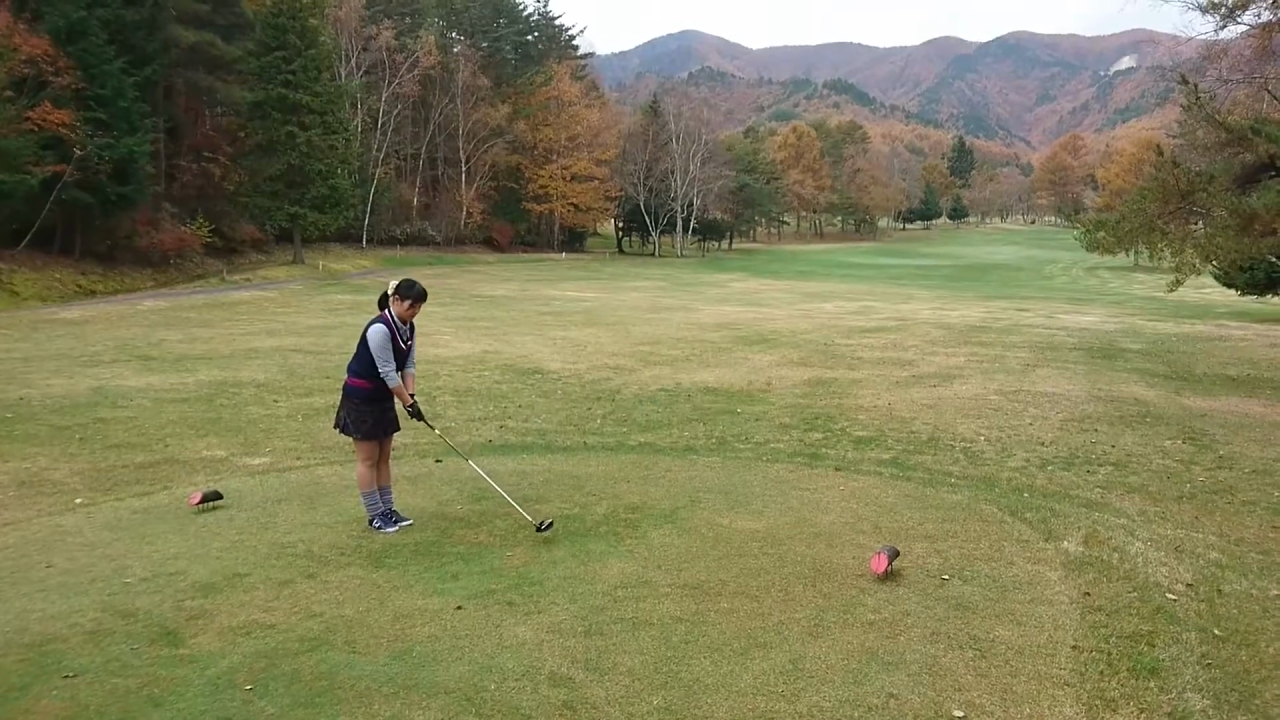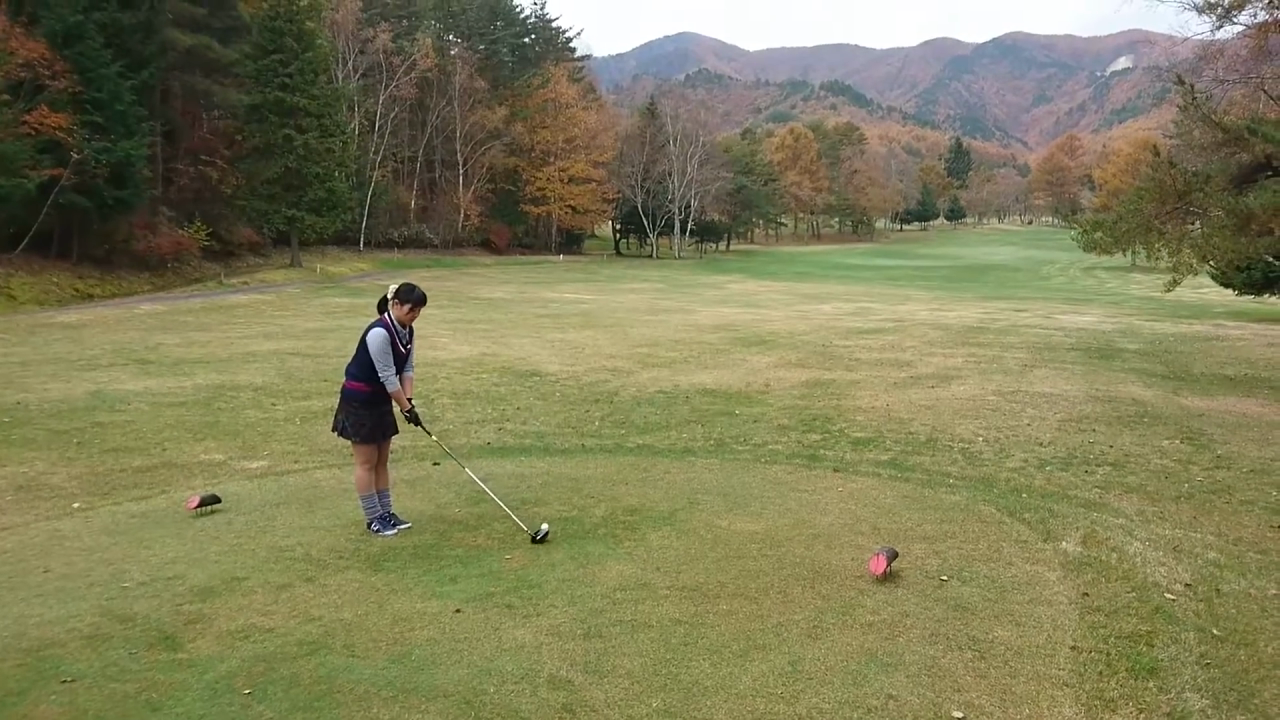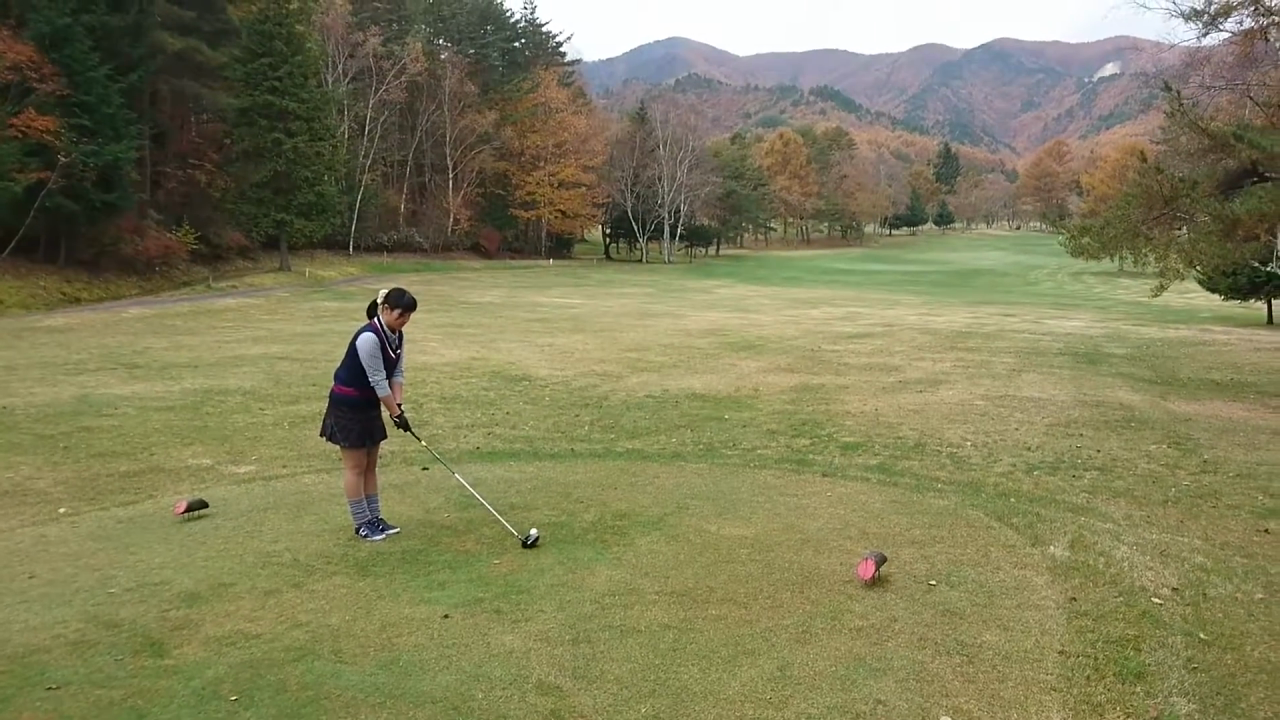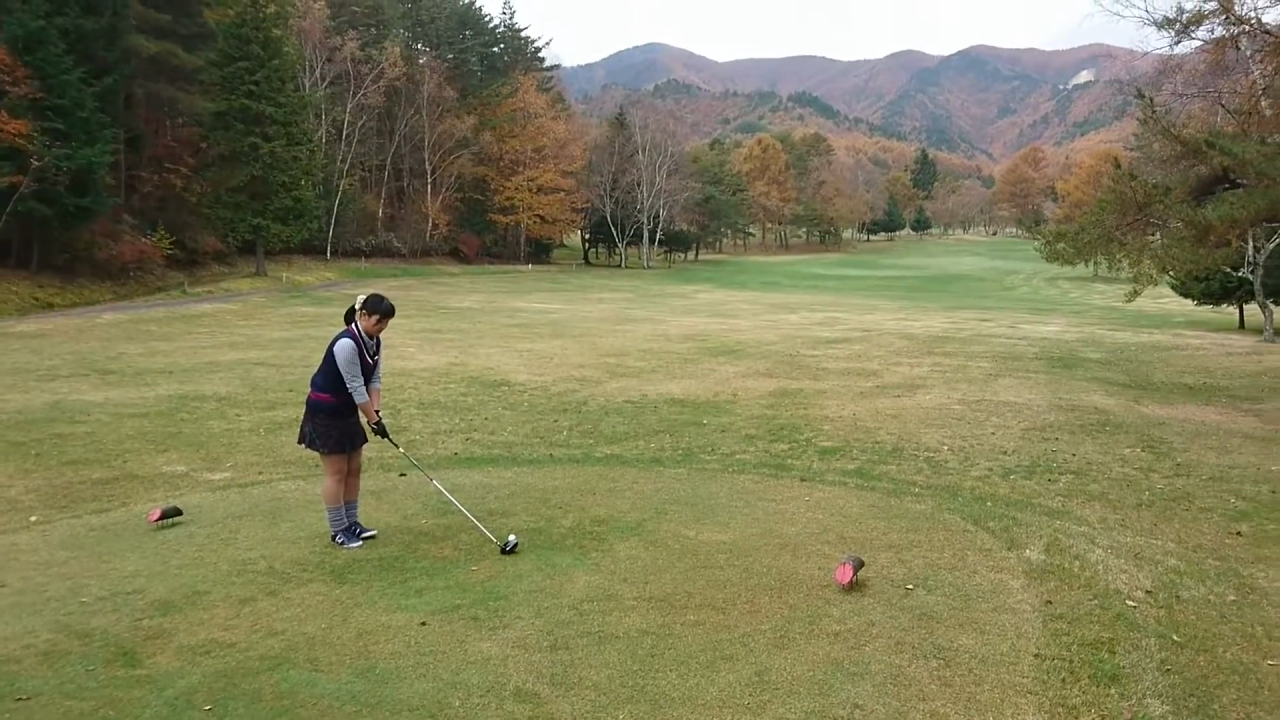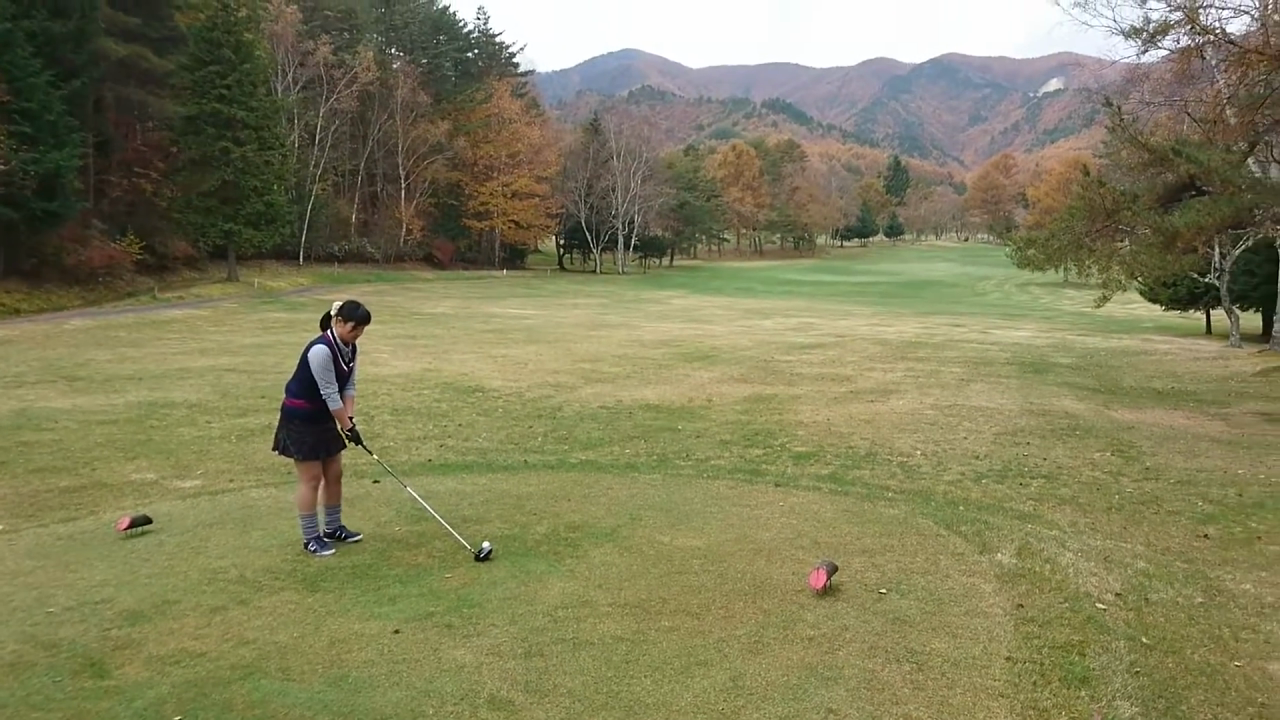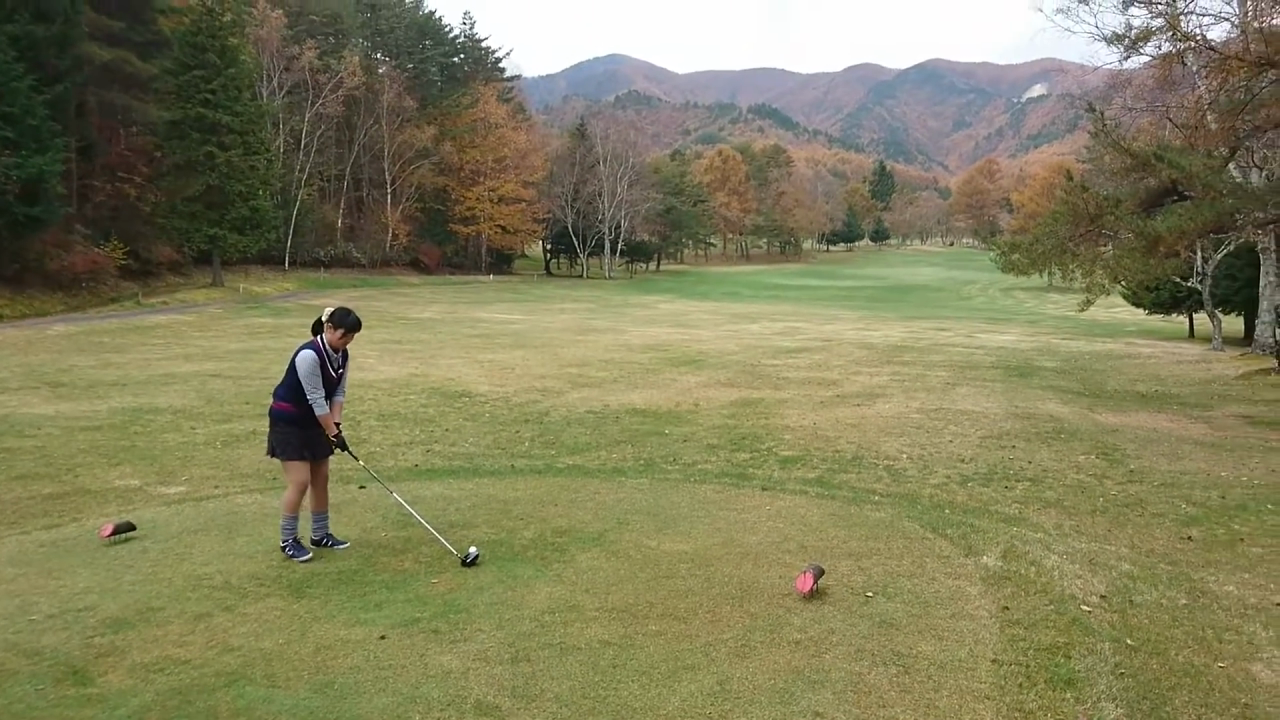
dt=0.2s
person 1, frame 1
left shoulder: (408, 328)
right shoulder: (379, 329)
left elbow: (408, 365)
right elbow: (388, 372)
left wrist: (411, 395)
right wrist: (408, 402)
left hip: (383, 397)
right hip: (361, 398)
left knee: (383, 457)
right knee: (368, 459)
left ankle: (387, 509)
right ankle: (375, 515)
person 1, frame 2
left shoulder: (407, 331)
right shoulder: (379, 333)
left elbow: (407, 369)
right elbow: (387, 376)
left wrist: (409, 400)
right wrist: (406, 408)
left hip: (380, 400)
right hip: (359, 401)
left knee: (382, 460)
right knee: (367, 462)
left ankle: (385, 513)
right ankle: (373, 518)
person 1, frame 3
left shoulder: (397, 336)
right shoulder: (369, 338)
left elbow: (396, 373)
right elbow: (378, 381)
left wrist: (399, 406)
right wrist: (396, 414)
left hip: (369, 405)
right hip: (347, 406)
left knee: (370, 465)
right knee: (356, 466)
left ankle: (374, 518)
right ankle: (361, 523)
person 1, frame 4
left shoulder: (374, 342)
right shoulder: (346, 344)
left elbow: (374, 379)
right elbow: (356, 387)
left wrist: (376, 412)
right wrist: (374, 420)
left hip: (347, 411)
right hip: (325, 412)
left knee: (354, 469)
right knee: (336, 472)
left ankle: (350, 522)
right ankle: (338, 530)
person 1, frame 5
left shoulder: (350, 348)
right shoulder: (321, 350)
left elbow: (348, 386)
right elbow: (330, 394)
left wrist: (349, 419)
right wrist: (347, 427)
left hip: (324, 418)
right hip: (300, 418)
left knee: (334, 474)
right knee: (311, 479)
left ankle: (333, 528)
right ankle: (311, 537)
person 1, frame 6
left shoulder: (341, 355)
right shoulder: (309, 355)
left elbow: (338, 392)
right elbow: (316, 399)
left wrist: (336, 425)
right wrist: (333, 432)
left hip: (313, 422)
right hip: (288, 422)
left knee: (320, 479)
right knee: (299, 481)
left ankle: (320, 534)
right ankle: (289, 539)
